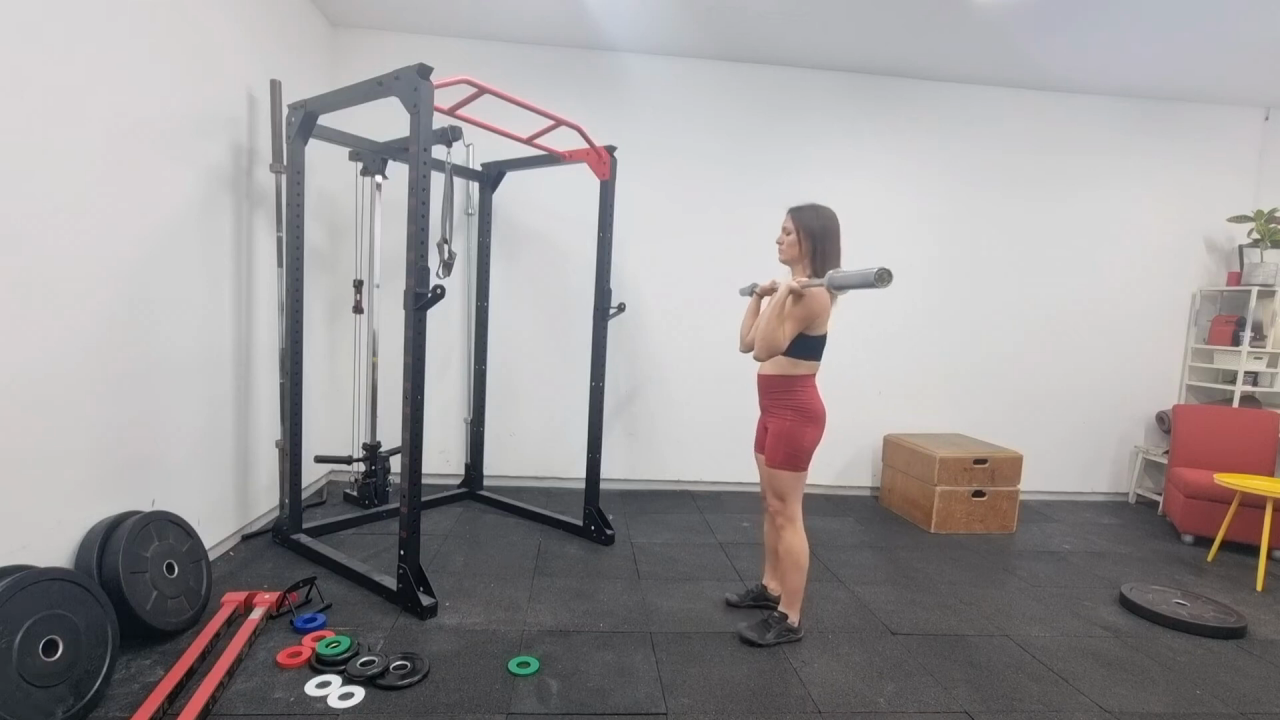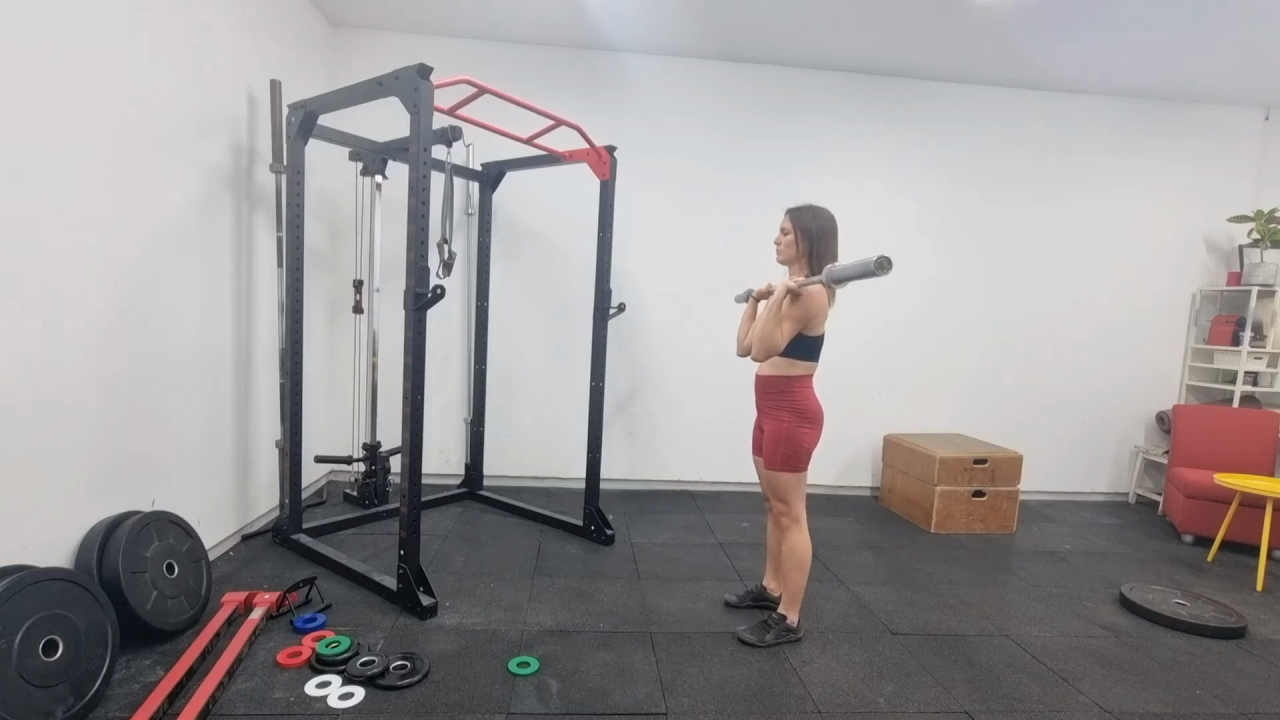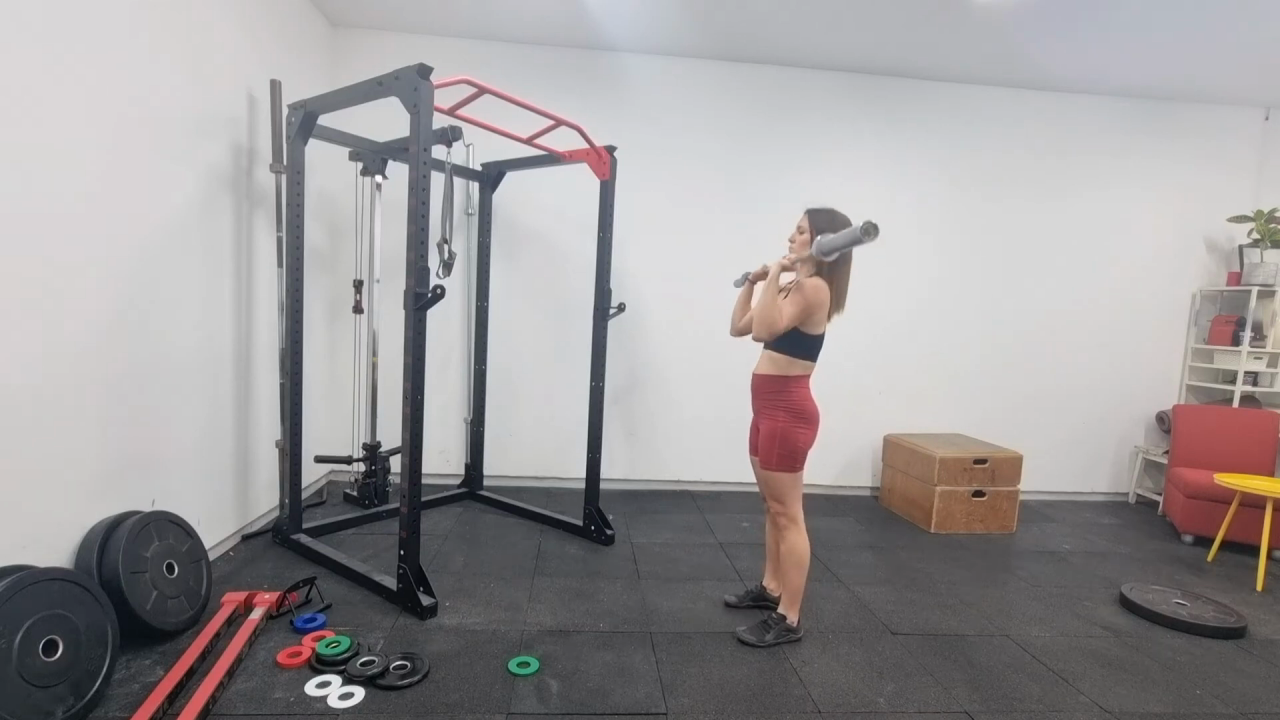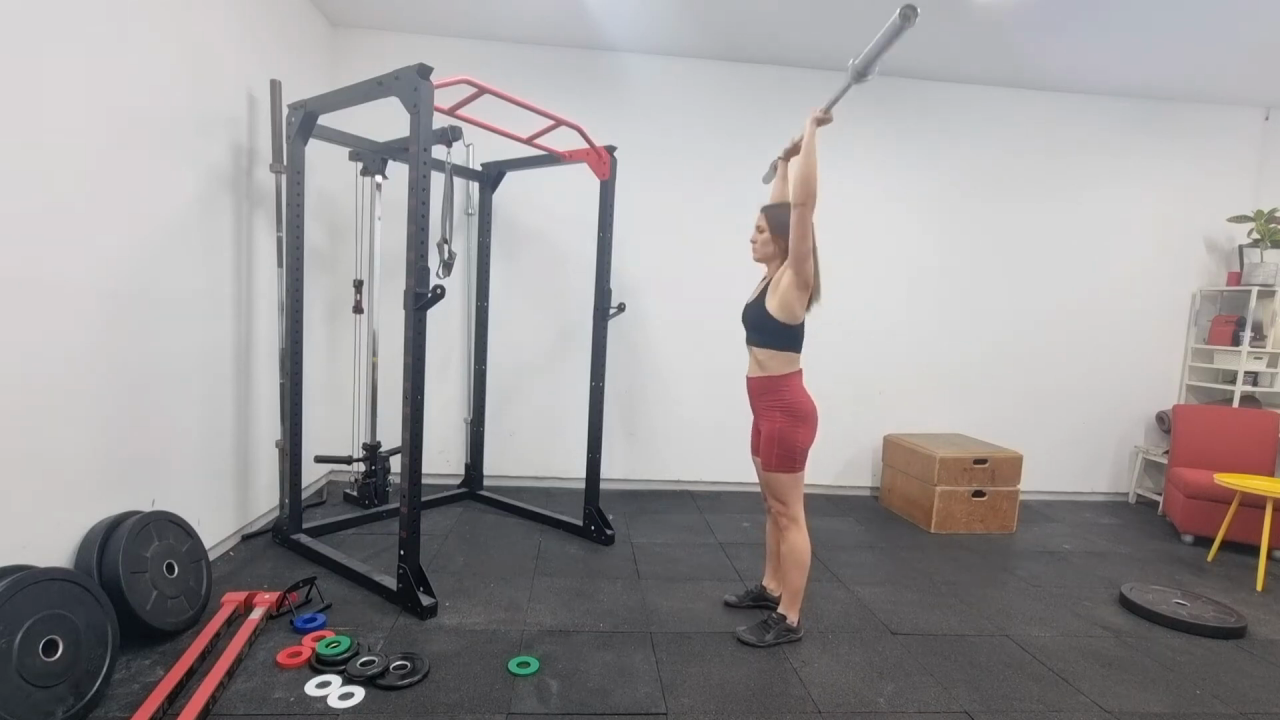
dt=1s
person 1, frame 1
left shoulder: (811, 294)
right shoulder: (792, 289)
left elbow: (765, 350)
right elbow: (747, 342)
left wrist: (782, 296)
right wrist: (759, 296)
left hip: (795, 411)
right hip: (775, 409)
left knee: (786, 514)
right knee: (771, 505)
left ankle: (788, 619)
right ankle: (771, 588)
person 1, frame 2
left shoulder: (810, 293)
right shoulder: (790, 289)
left elbow: (763, 349)
right elbow: (745, 346)
left wrist: (779, 297)
right wrist: (756, 300)
left hip: (792, 412)
right hip: (771, 410)
left knee: (791, 515)
right knee: (775, 507)
left ankle: (789, 619)
right ankle: (771, 588)
person 1, frame 3
left shoulder: (814, 288)
right shoulder: (792, 290)
left elbow: (763, 329)
right elbow: (739, 327)
left wrist: (774, 277)
right wrist: (757, 283)
left hip: (788, 410)
right hip: (769, 407)
left knee: (788, 515)
right knee: (773, 508)
left ankle: (789, 619)
right ankle: (771, 588)
person 1, frame 4
left shoulder: (794, 279)
right shoulder: (773, 276)
left elbow: (803, 205)
right elbow: (779, 210)
left wrist: (811, 133)
right wrist: (784, 162)
left hip: (787, 410)
right hip: (768, 409)
left knee: (789, 514)
right knee: (774, 508)
left ankle: (788, 620)
right ankle: (771, 588)
